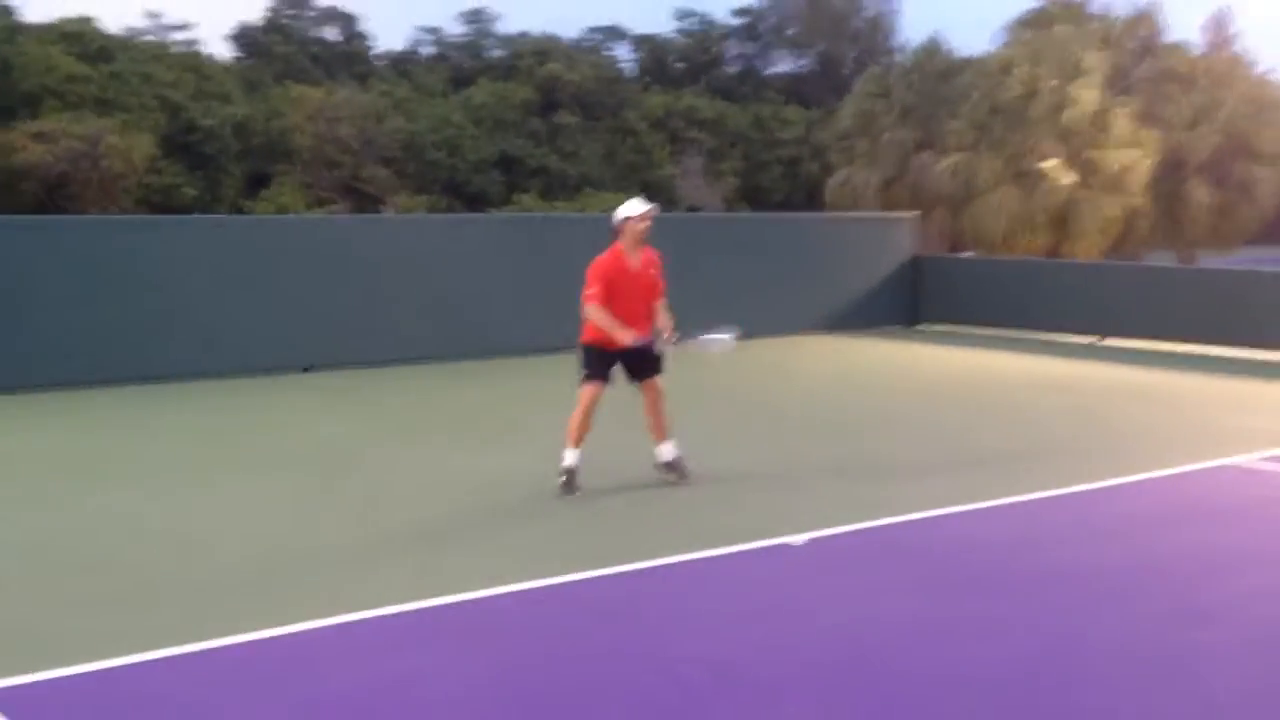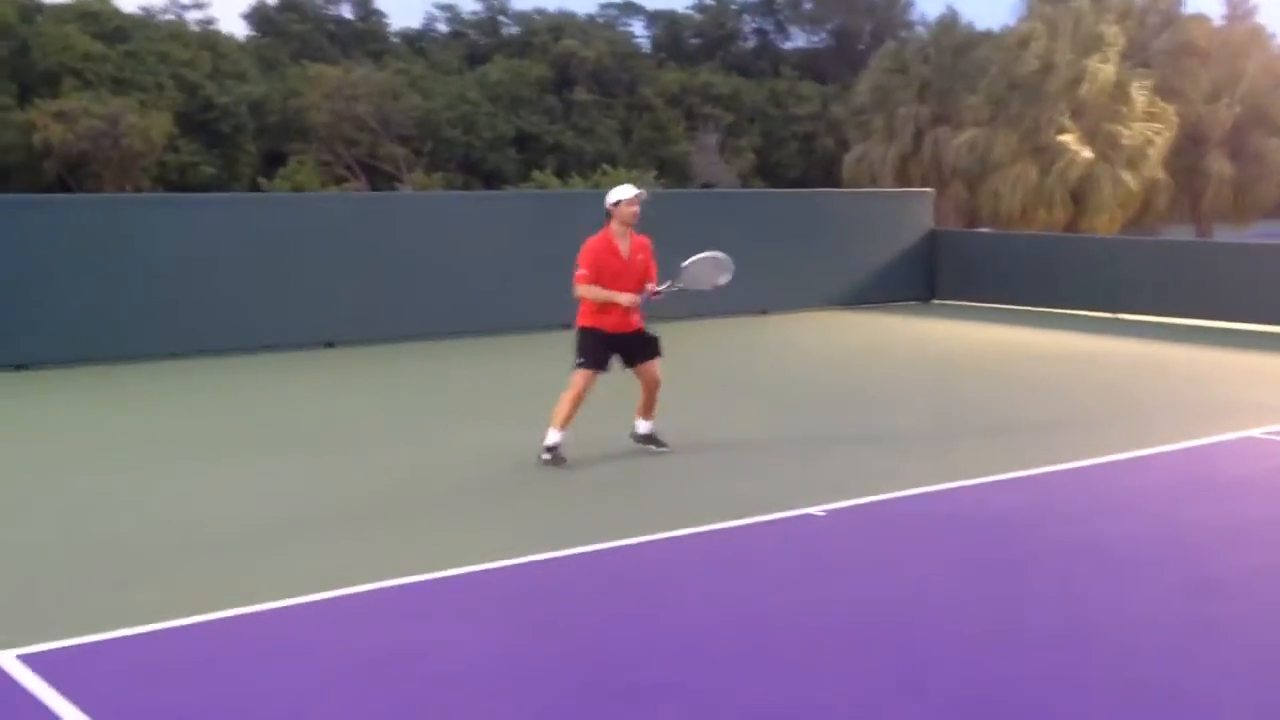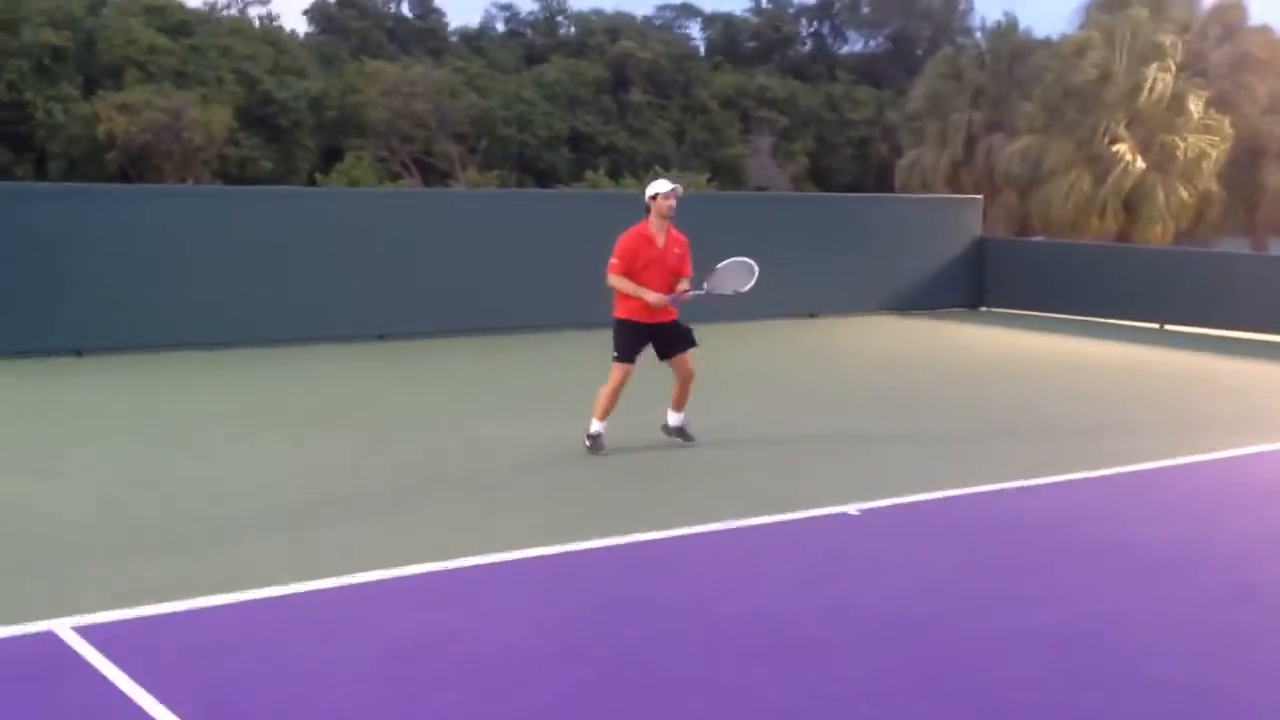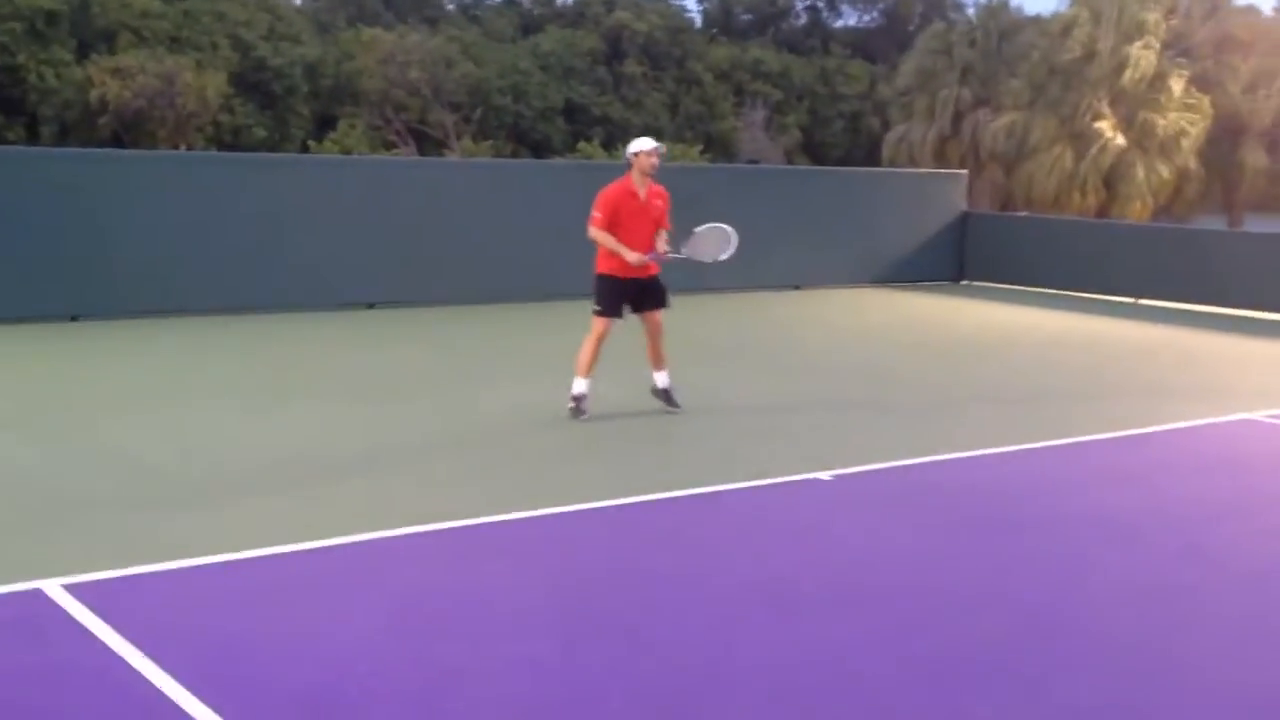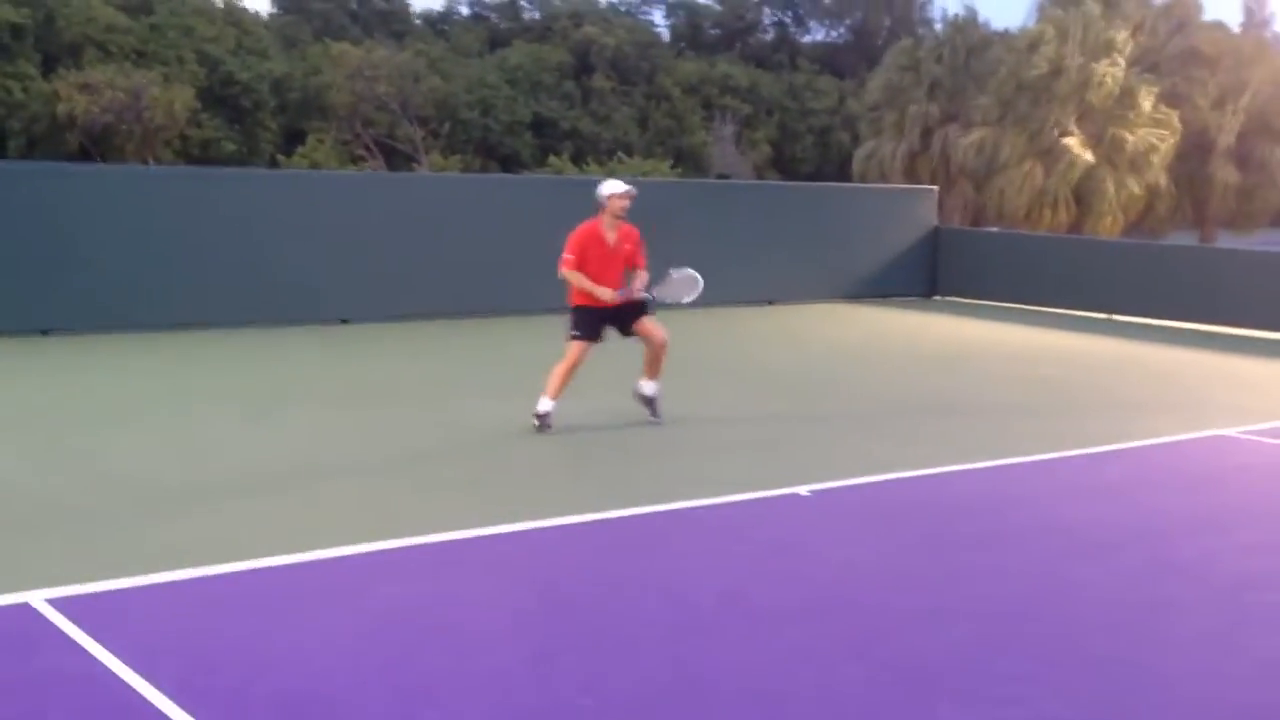
dt=0.3s
person 1, frame 1
left shoulder: (653, 261)
right shoulder: (604, 264)
left elbow: (657, 298)
right elbow: (589, 309)
left wrist: (663, 320)
right wrist: (617, 332)
left hip: (638, 340)
right hip: (601, 341)
left knee: (655, 396)
right knee: (588, 400)
left ankle: (668, 457)
right ankle: (569, 465)
person 1, frame 2
left shoulder: (644, 245)
right shoulder: (595, 246)
left elbow: (649, 282)
right elbow: (581, 290)
left wrist: (651, 289)
right wrist: (618, 297)
left hip: (630, 325)
right hip: (596, 326)
left knee: (653, 379)
right knee: (579, 385)
left ankle: (643, 430)
right ankle: (551, 443)
person 1, frame 3
left shoulder: (680, 241)
right shoulder: (630, 238)
left elbow: (683, 277)
right elbow: (613, 278)
left wrist: (682, 286)
right wrist: (645, 295)
left hip: (666, 318)
right hip: (632, 318)
left knee: (686, 372)
right knee: (618, 378)
left ankle: (674, 422)
right ankle: (595, 430)
person 1, frame 4
left shoulder: (661, 195)
right shoulder: (613, 192)
right elbow: (594, 230)
left wrist: (661, 242)
right wrist: (625, 252)
left hip: (646, 273)
right hip: (613, 273)
left knee: (655, 329)
right knee: (599, 331)
left ankle: (661, 385)
right ankle: (578, 394)
person 1, frame 5
left shoulder: (631, 235)
right shoulder: (582, 234)
left elbow: (639, 268)
right elbow: (565, 271)
left wrist: (638, 284)
right wrist: (598, 291)
left hip: (621, 301)
right hip: (587, 302)
left knee: (659, 339)
right knee: (574, 357)
left ankle: (646, 390)
right ankle: (543, 410)
